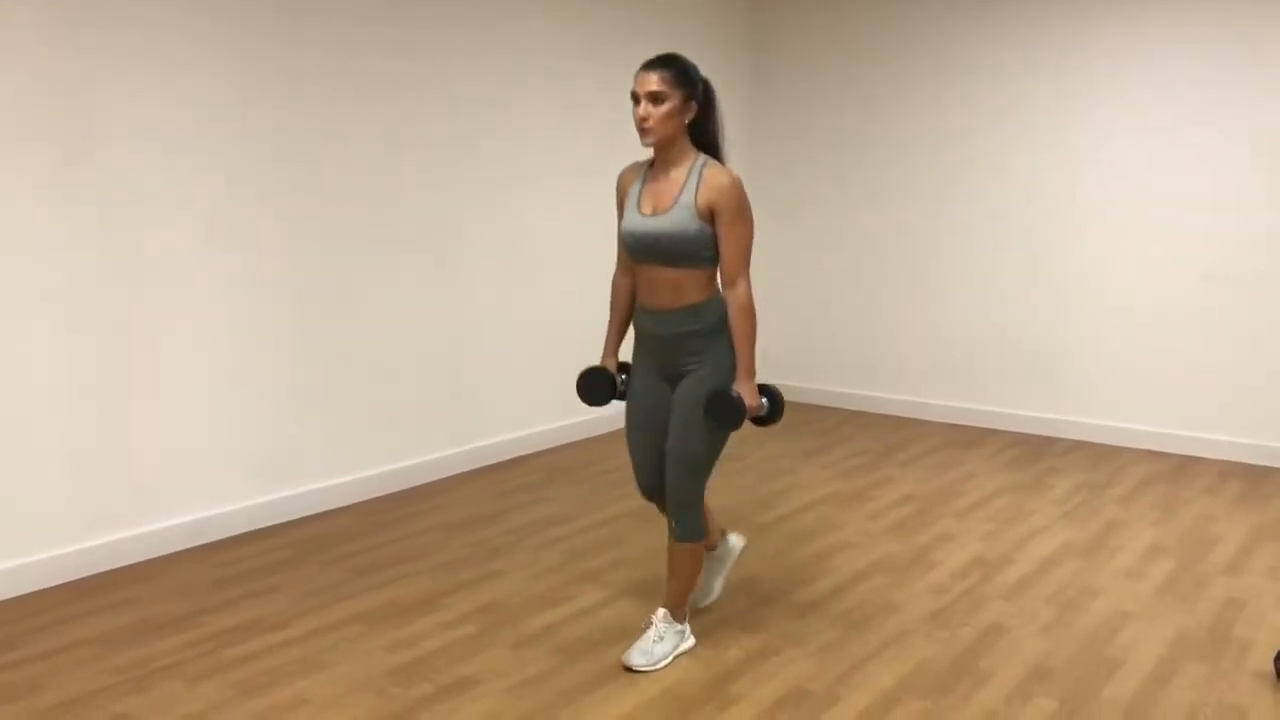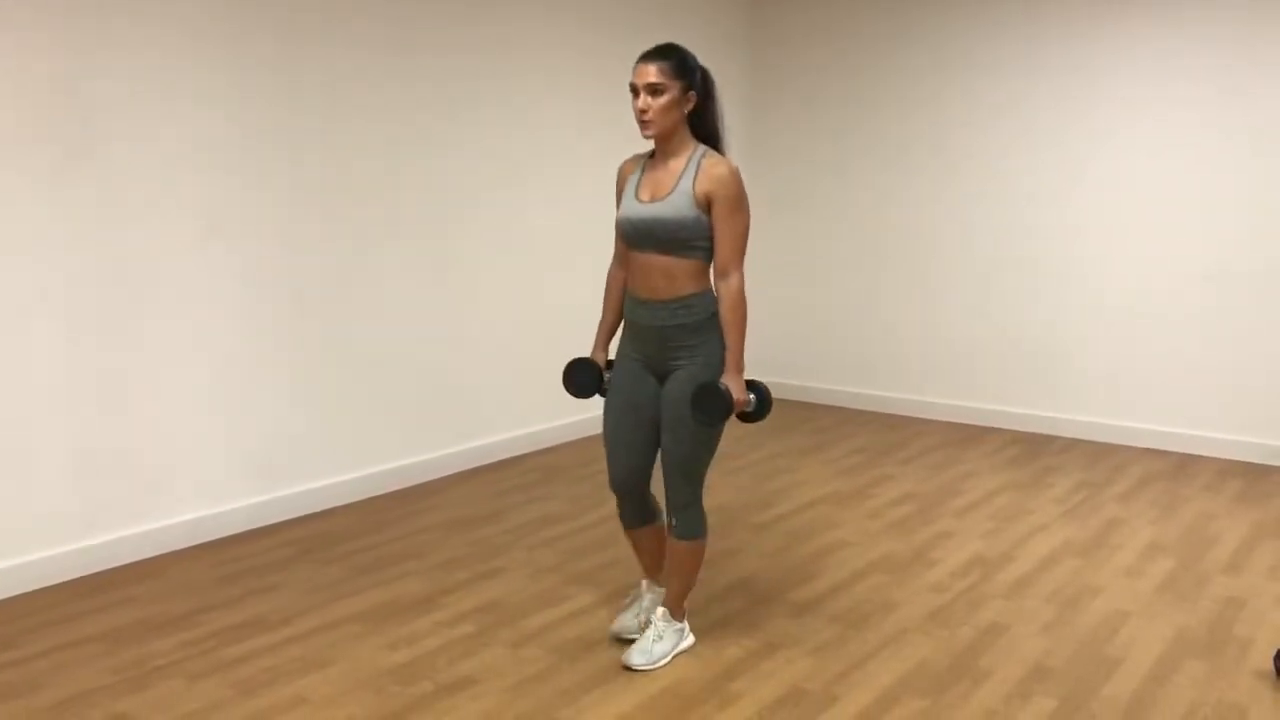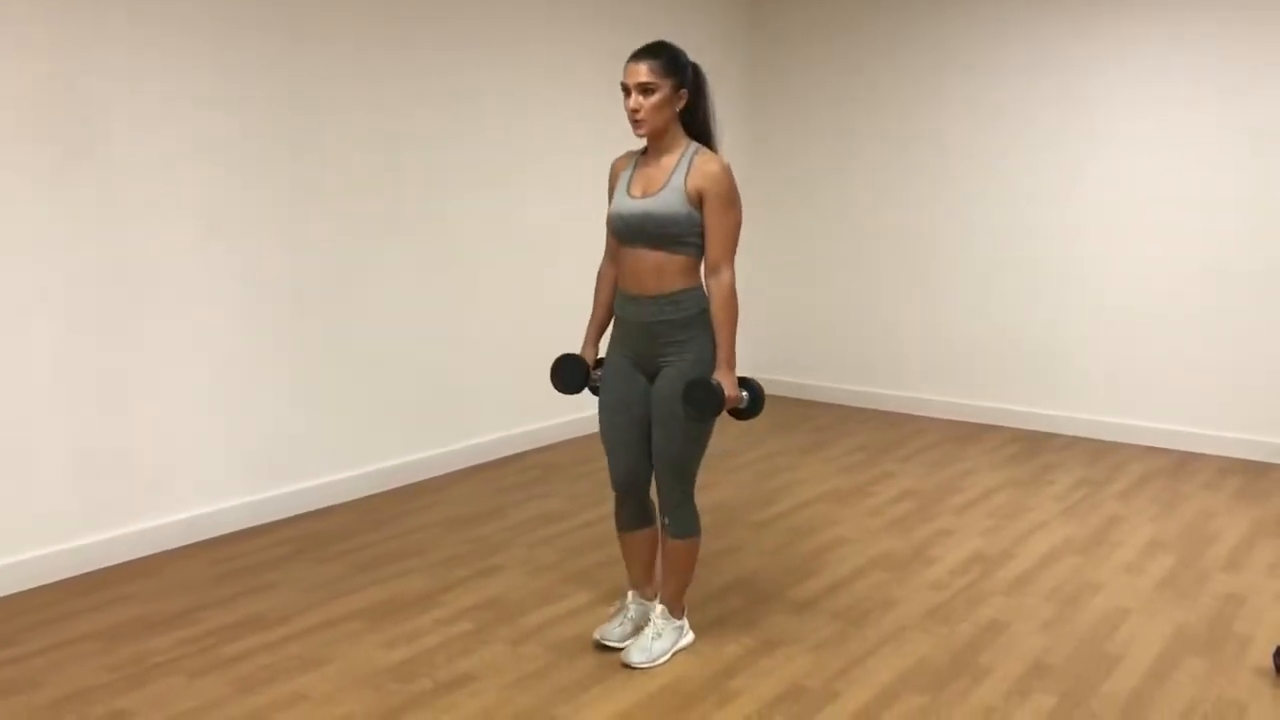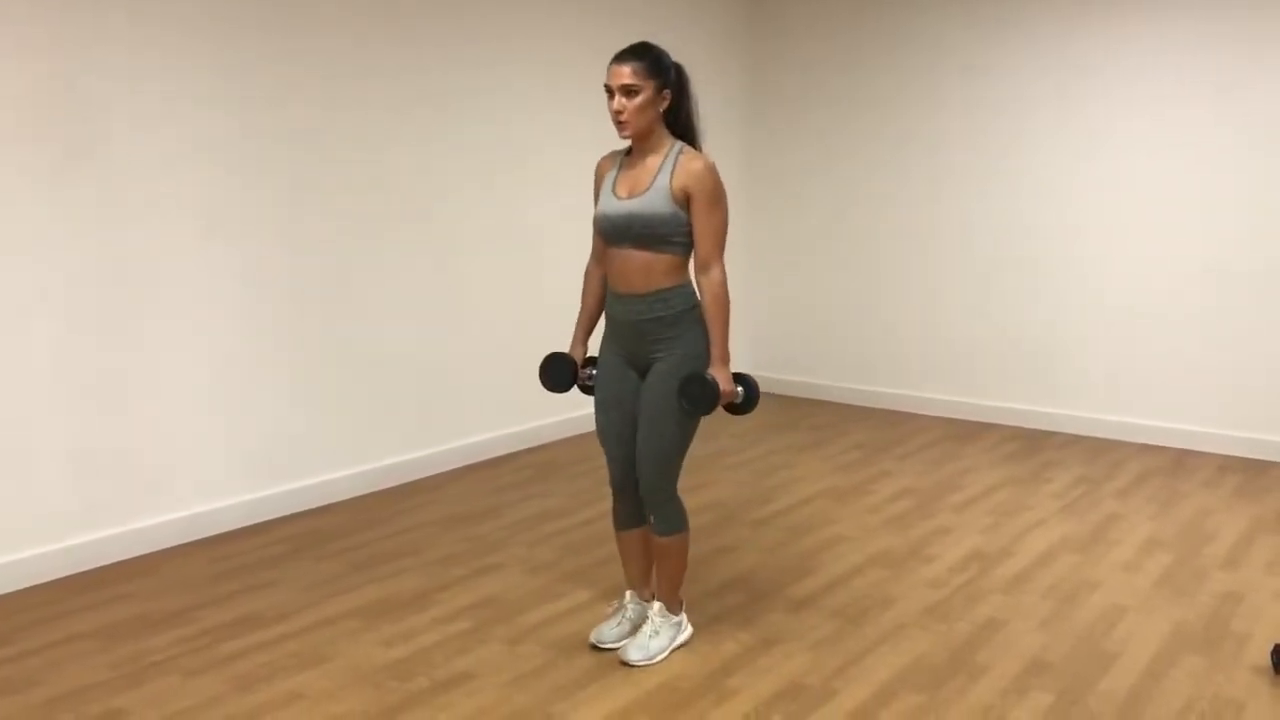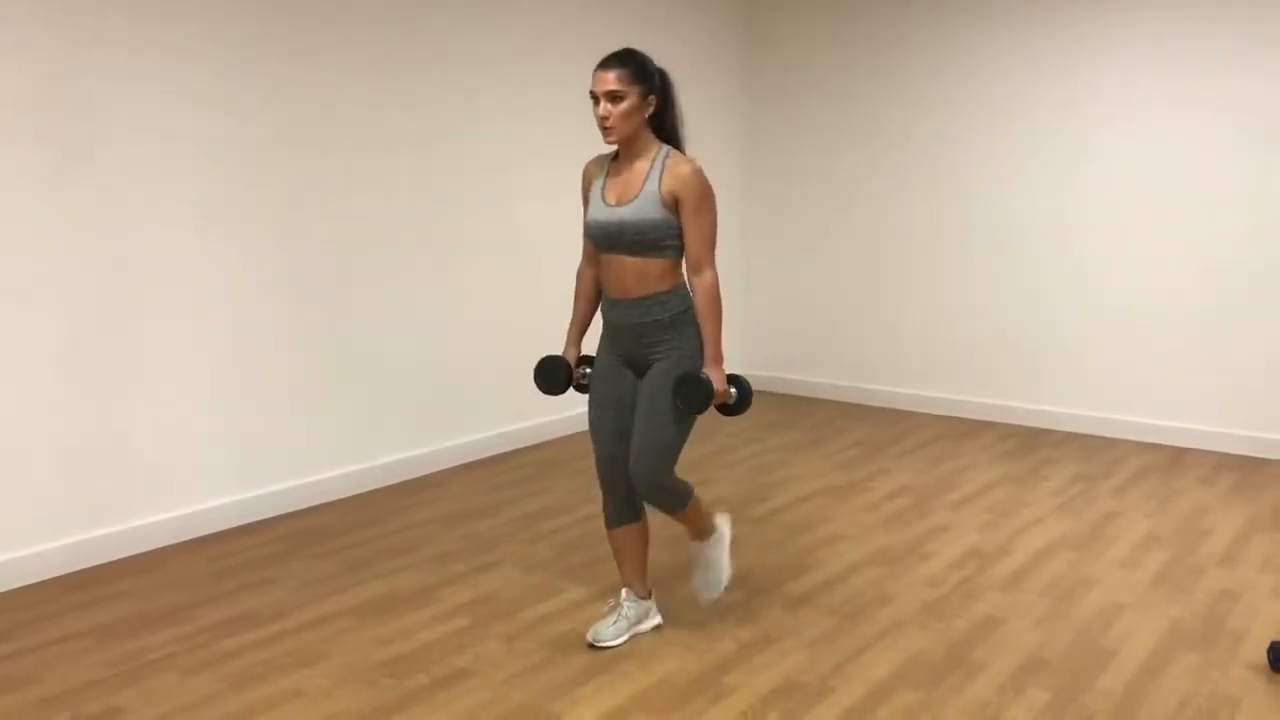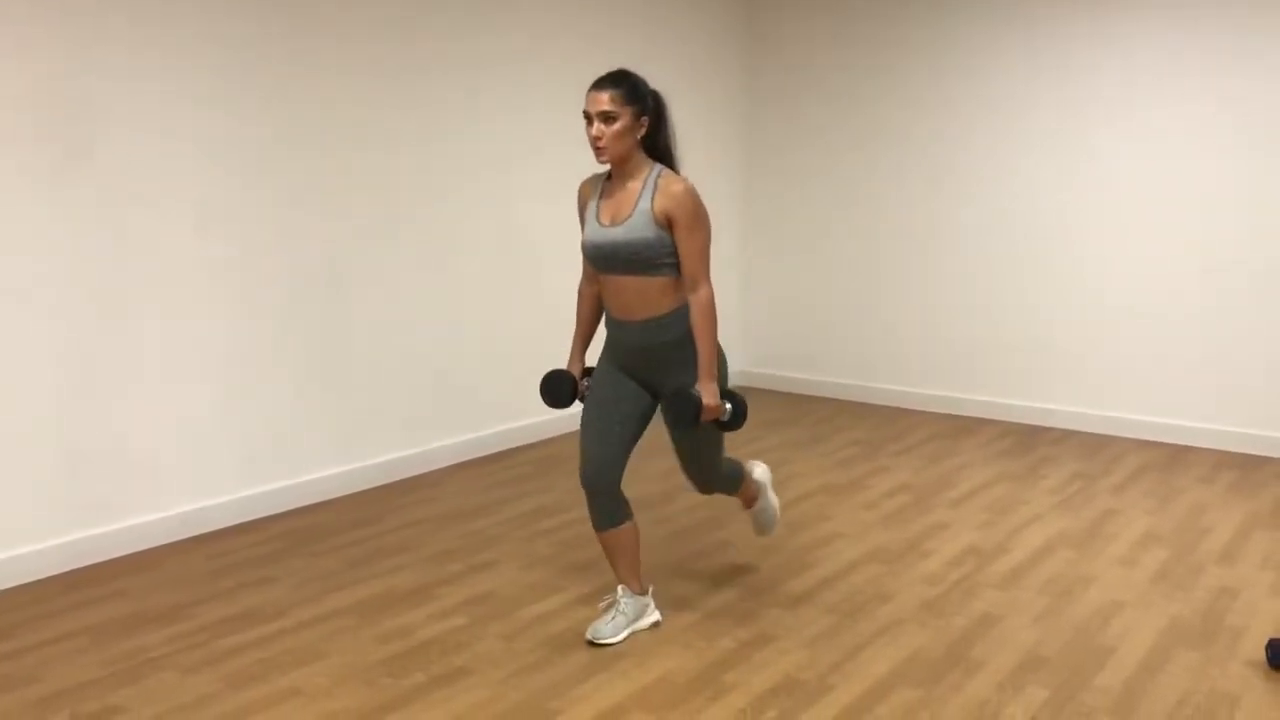
dt=0.2s
person 1, frame 1
left shoulder: (718, 184)
right shoulder: (628, 181)
left elbow: (736, 286)
left wrist: (746, 375)
right wrist: (610, 351)
left hip: (707, 350)
right hip: (650, 352)
left knee: (679, 488)
right knee: (651, 483)
left ankle: (673, 623)
right ankle: (717, 545)
person 1, frame 2
left shoulder: (717, 174)
right shoulder: (629, 172)
left elbow: (729, 279)
left wrist: (733, 369)
right wrist: (601, 343)
left hip: (695, 343)
right hip: (638, 344)
left knee: (681, 490)
right knee: (624, 481)
left ankle: (674, 621)
right ankle: (653, 586)
person 1, frame 3
left shoulder: (709, 171)
right shoulder: (622, 168)
left elbow: (720, 275)
left wrist: (725, 365)
right wrist: (591, 340)
left hip: (684, 339)
right hip: (628, 340)
left knee: (674, 489)
right knee: (625, 483)
left ankle: (672, 618)
right ankle: (640, 600)
person 1, frame 4
left shoulder: (694, 170)
right shoulder: (607, 168)
left elbow: (710, 270)
left wrist: (720, 361)
right wrist: (580, 338)
left hip: (676, 335)
right hip: (620, 339)
left knee: (655, 483)
right knee: (622, 483)
left ankle: (671, 614)
right ankle: (637, 602)
person 1, frame 5
left shoulder: (681, 174)
right shoulder: (594, 174)
left elbow: (702, 273)
left wrist: (714, 361)
right wrist: (573, 340)
left hip: (673, 337)
right hip: (617, 341)
left knee: (648, 474)
right knee: (613, 479)
left ankle: (710, 532)
right ankle: (636, 601)
person 1, frame 6
left shoulder: (675, 194)
right shoulder: (589, 192)
left elbow: (699, 290)
left wrist: (707, 377)
right wrist: (577, 354)
left hip: (678, 350)
right hip: (621, 355)
left knee: (705, 471)
right knee: (595, 476)
left ankle: (752, 485)
right ankle: (634, 599)
